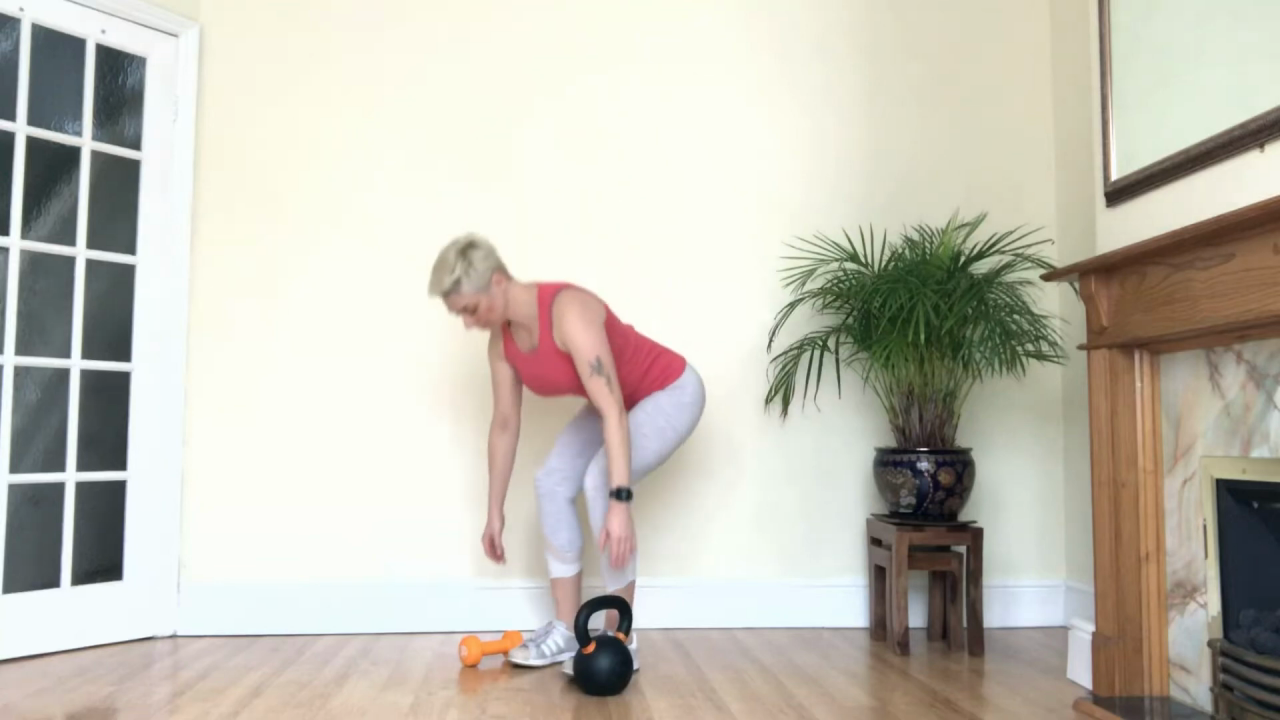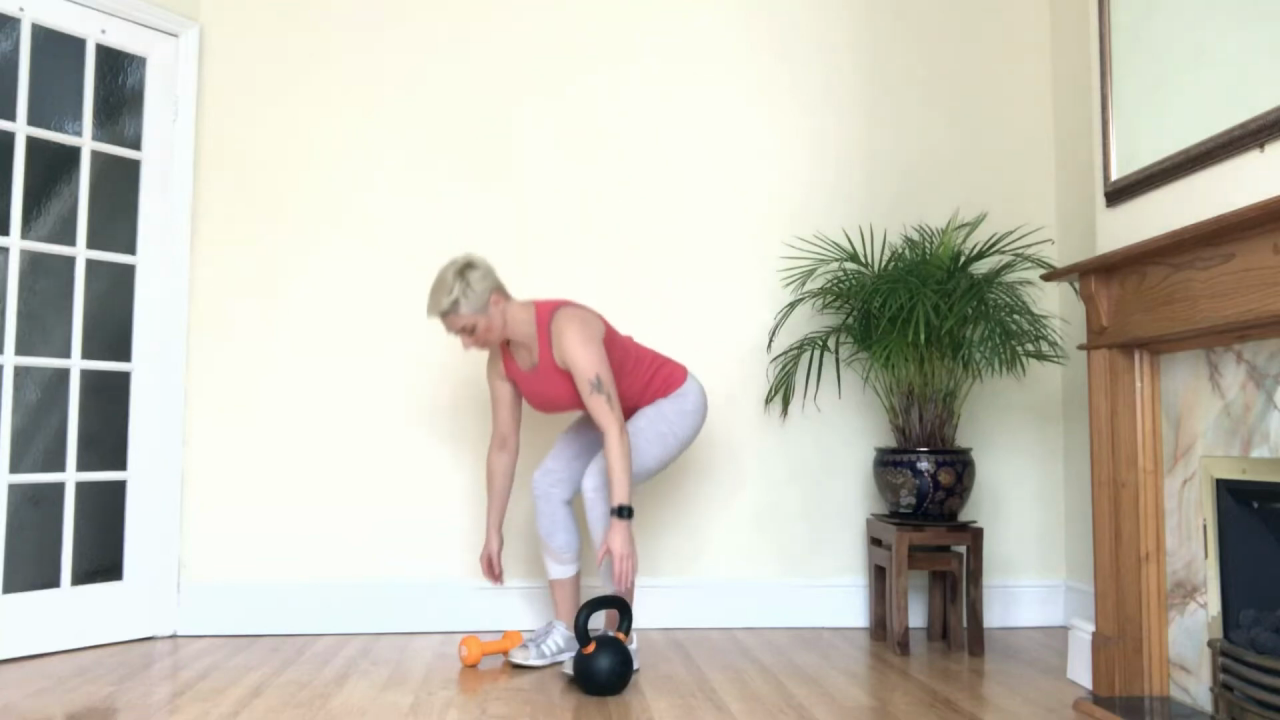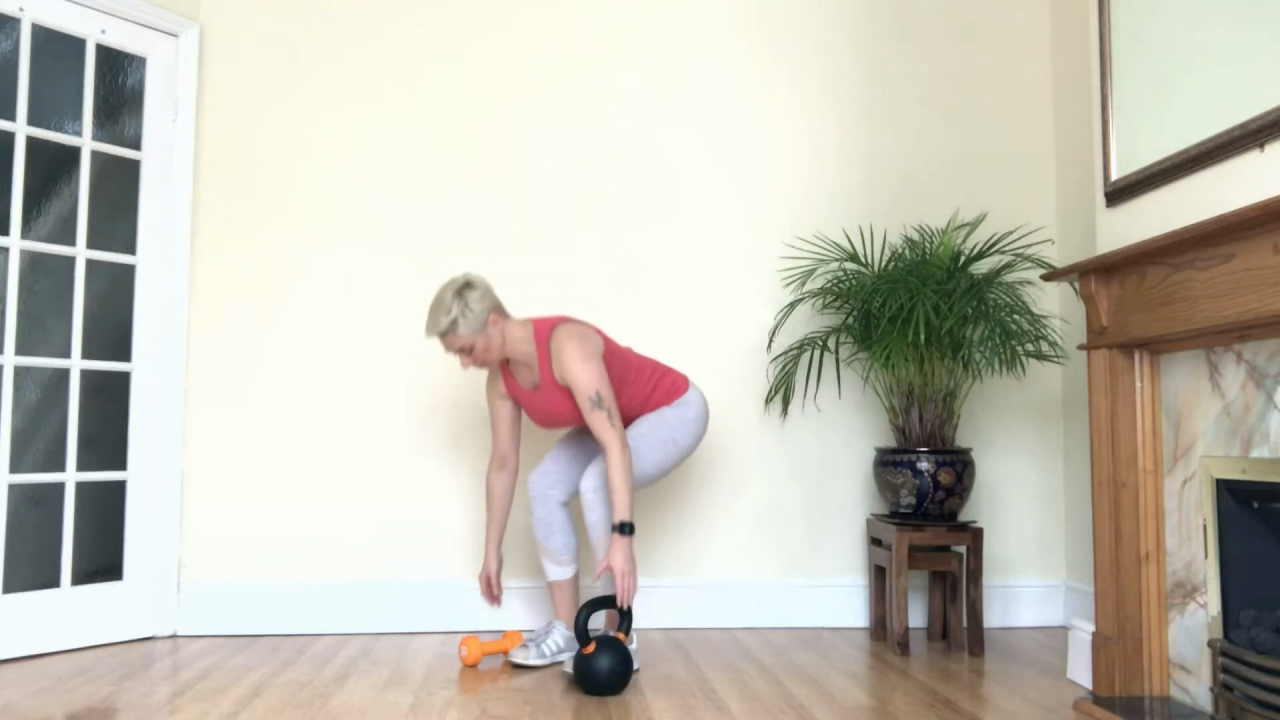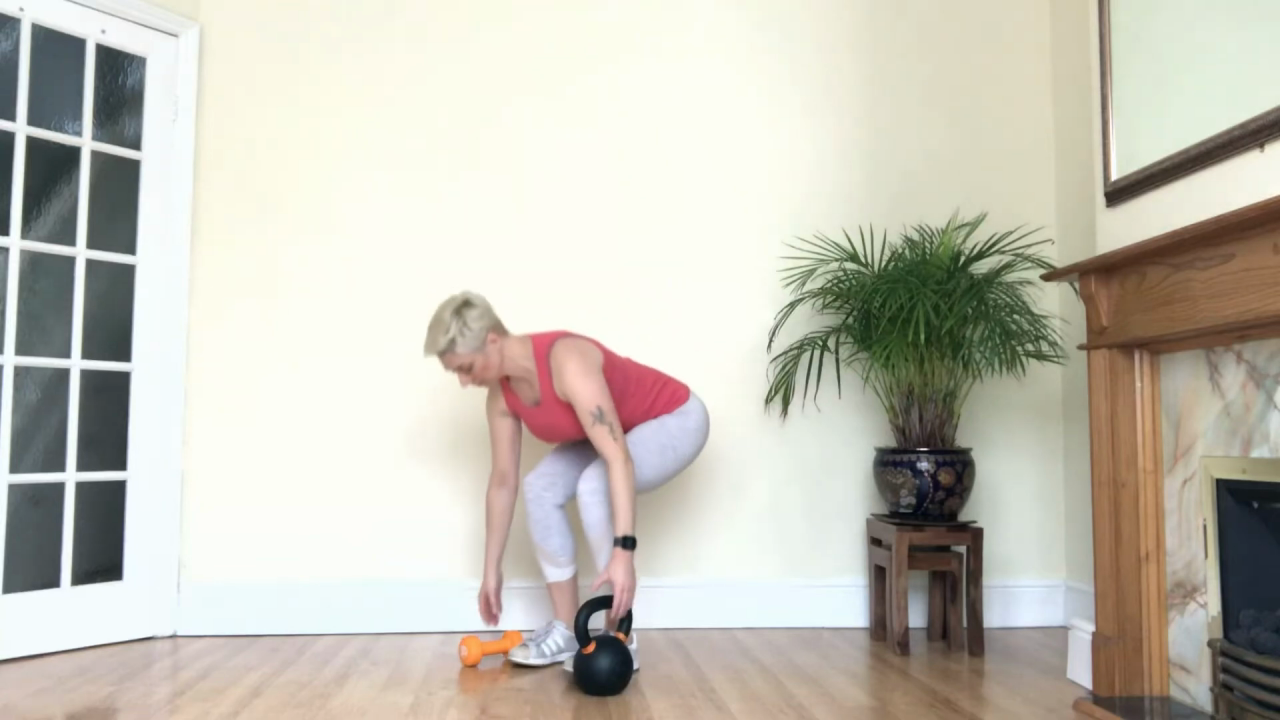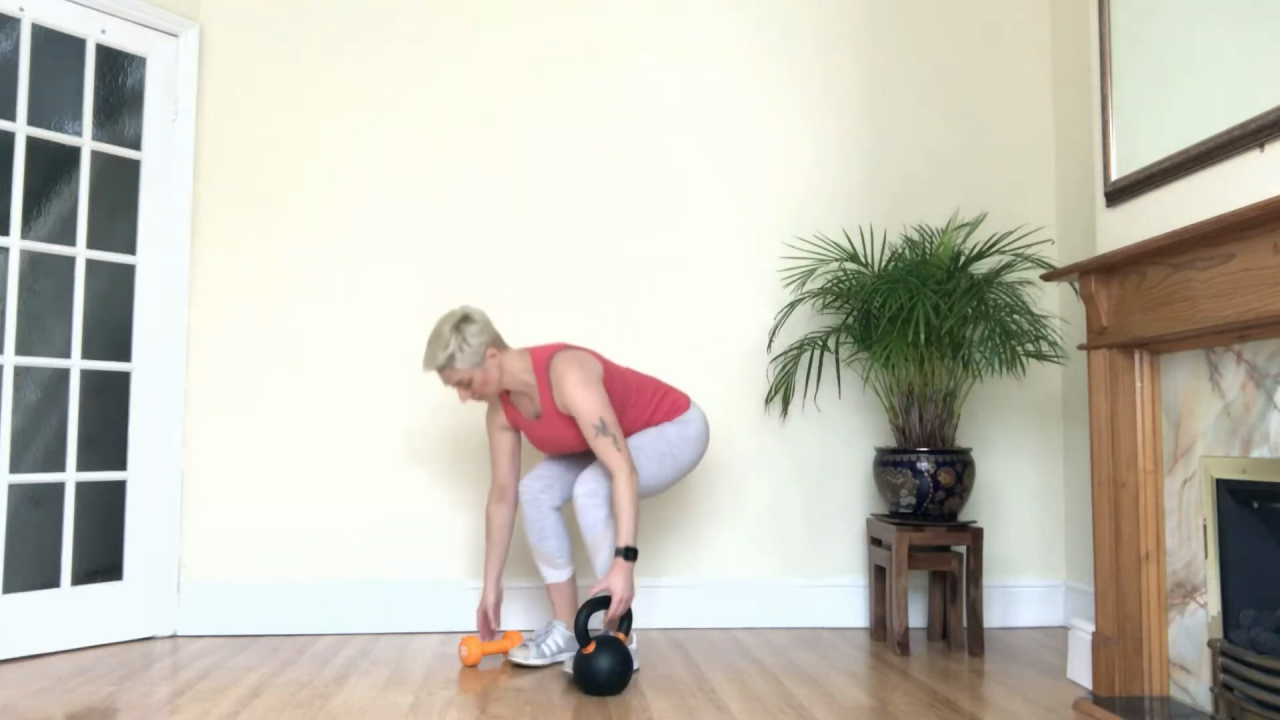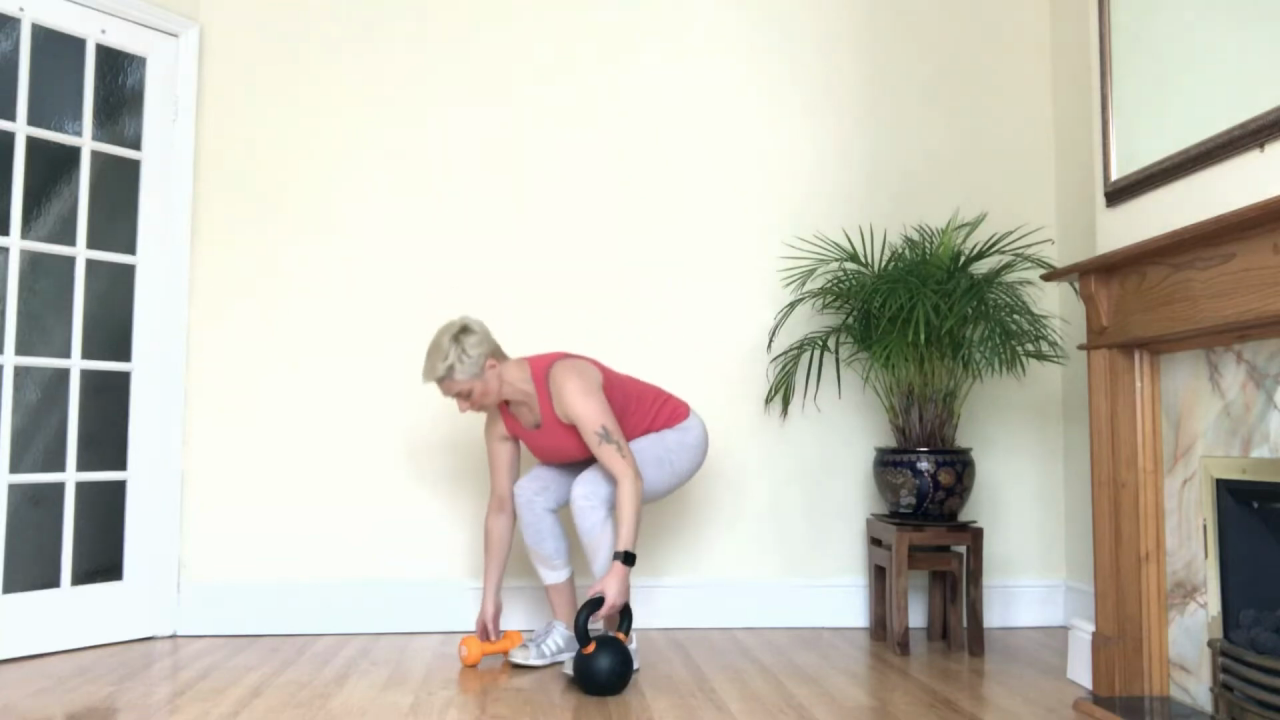
dt=0.1s
person 1, frame 1
left shoulder: (568, 311)
right shoulder: (502, 340)
left elbow: (613, 413)
right elbow: (504, 424)
left wrist: (620, 500)
right wrist: (495, 512)
left hip: (670, 393)
right hip: (622, 399)
left knee: (599, 481)
right knee: (551, 482)
left ankle: (620, 639)
right ankle: (567, 630)
person 1, frame 2
left shoulder: (567, 329)
right shoulder: (501, 358)
left elbow: (614, 430)
right elbow: (503, 444)
left wrist: (621, 520)
right wrist: (493, 533)
left hip: (671, 402)
right hip: (621, 410)
left knee: (598, 484)
right knee: (547, 484)
right ankle: (566, 629)
person 1, frame 3
left shoulder: (566, 346)
right shoulder: (501, 377)
left elbow: (616, 446)
right elbow: (502, 463)
left wrist: (621, 536)
right wrist: (492, 552)
left hip: (675, 411)
right hip: (620, 418)
left knee: (596, 485)
right knee: (544, 486)
left ankle: (621, 639)
right ankle: (566, 630)
person 1, frame 4
left shoulder: (566, 362)
right shoulder: (502, 394)
left elbow: (619, 460)
right elbow: (503, 481)
left wrist: (623, 551)
right wrist: (491, 570)
left hip: (675, 420)
right hip: (618, 428)
left knee: (594, 488)
right knee: (540, 488)
right ankle: (566, 630)
person 1, frame 5
left shoulder: (565, 374)
right shoulder: (502, 408)
left elbow: (624, 471)
right elbow: (503, 495)
left wrist: (623, 562)
right wrist: (491, 586)
left hip: (676, 430)
right hip: (617, 438)
left knee: (590, 490)
right knee: (534, 491)
right ankle: (566, 630)
person 1, frame 6
left shoulder: (565, 383)
right shoulder: (501, 418)
left elbow: (628, 476)
right elbow: (502, 507)
left wrist: (621, 566)
right wrist: (490, 598)
left hip: (675, 437)
right hip: (616, 445)
left knee: (589, 492)
right knee: (530, 493)
right ankle: (566, 630)
